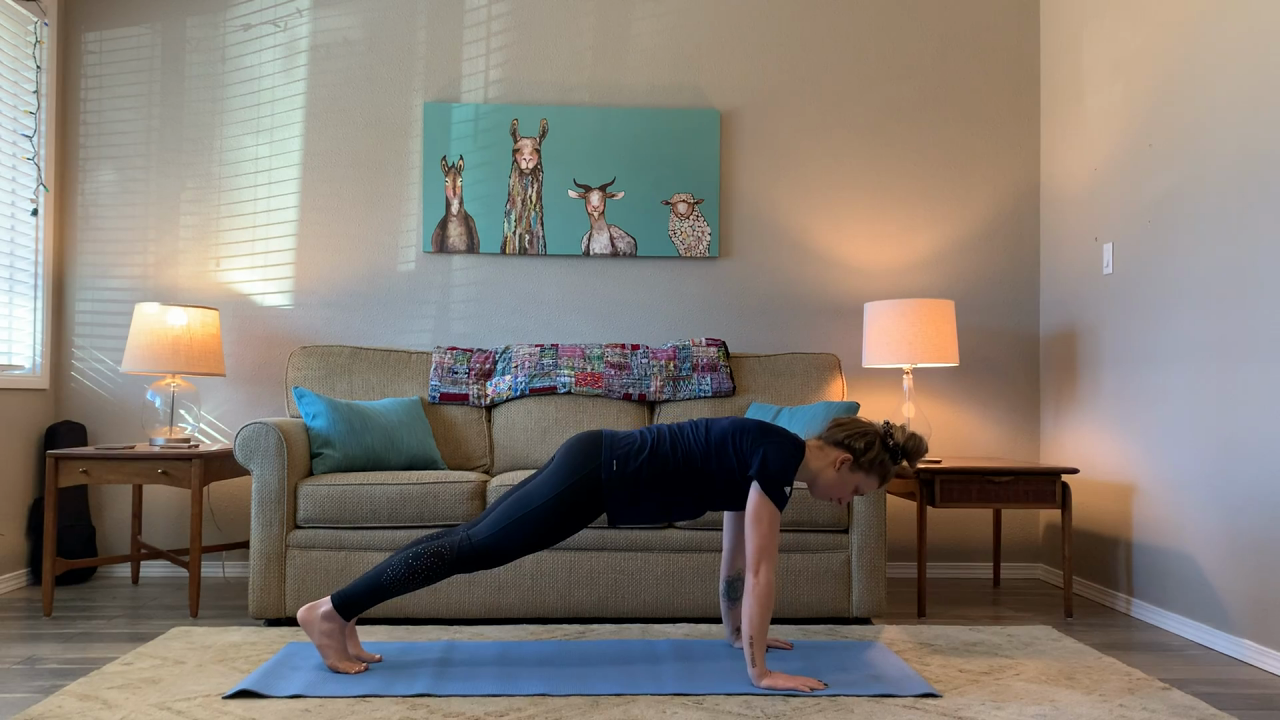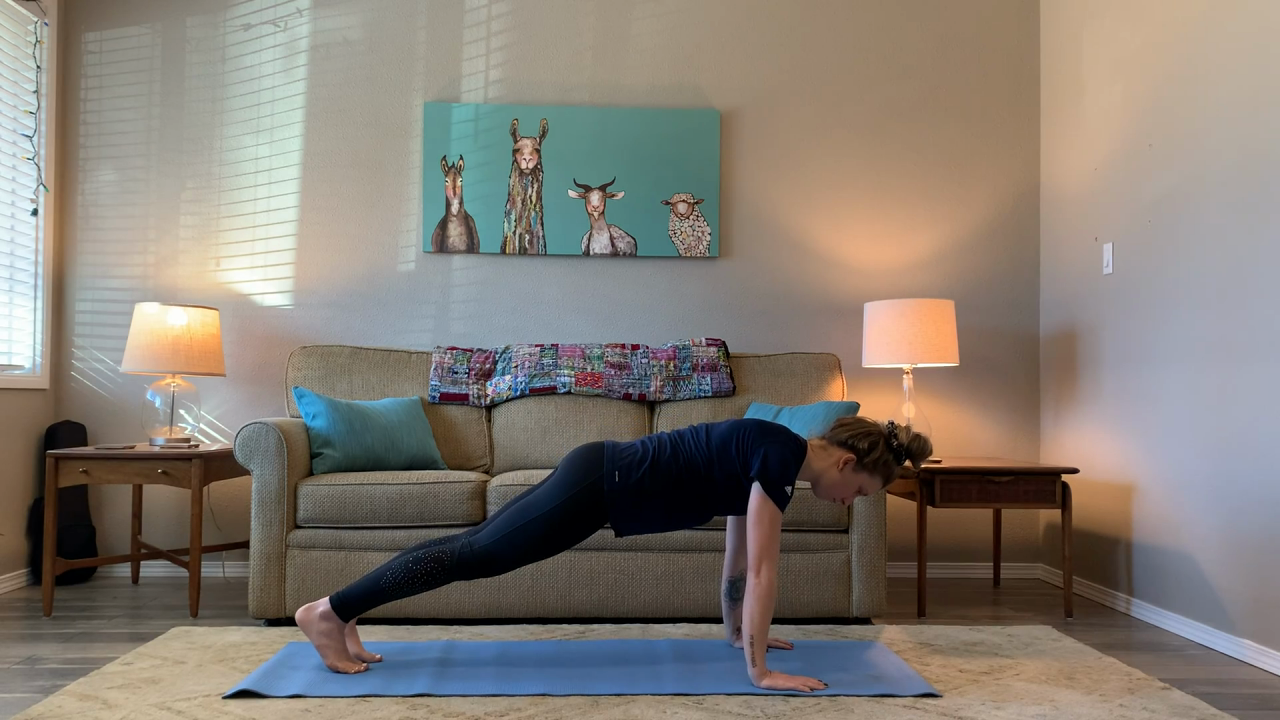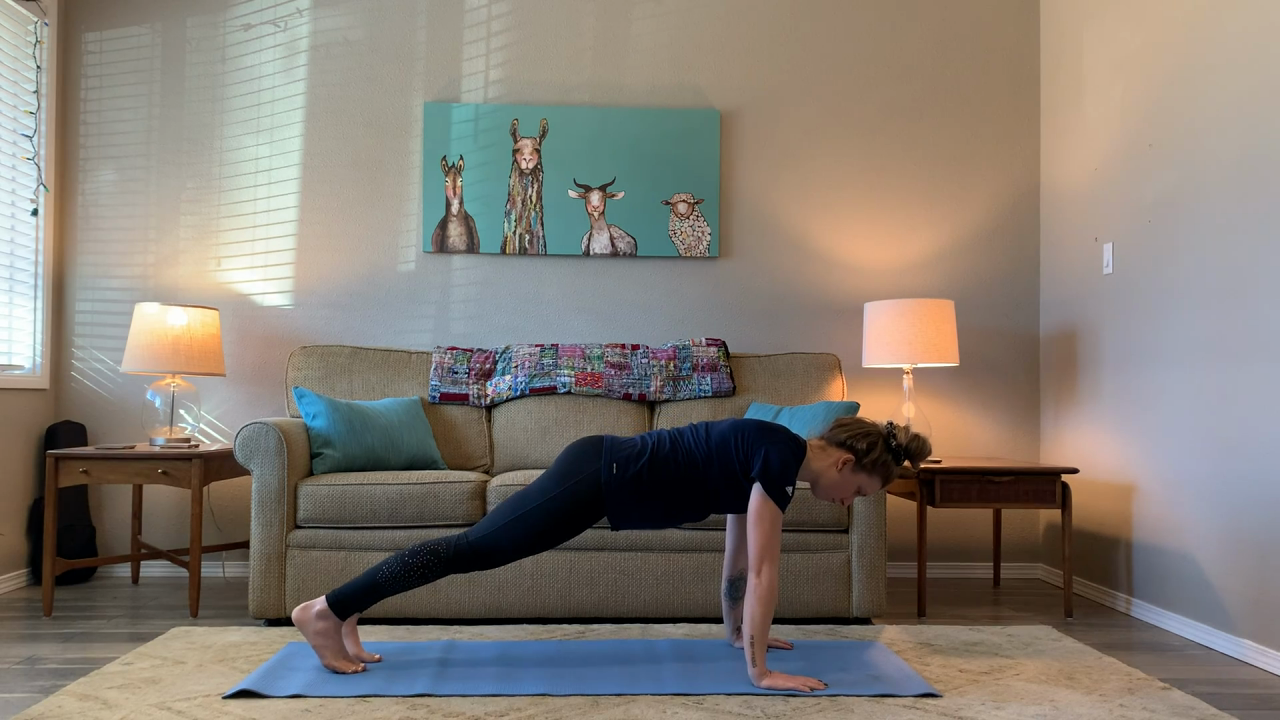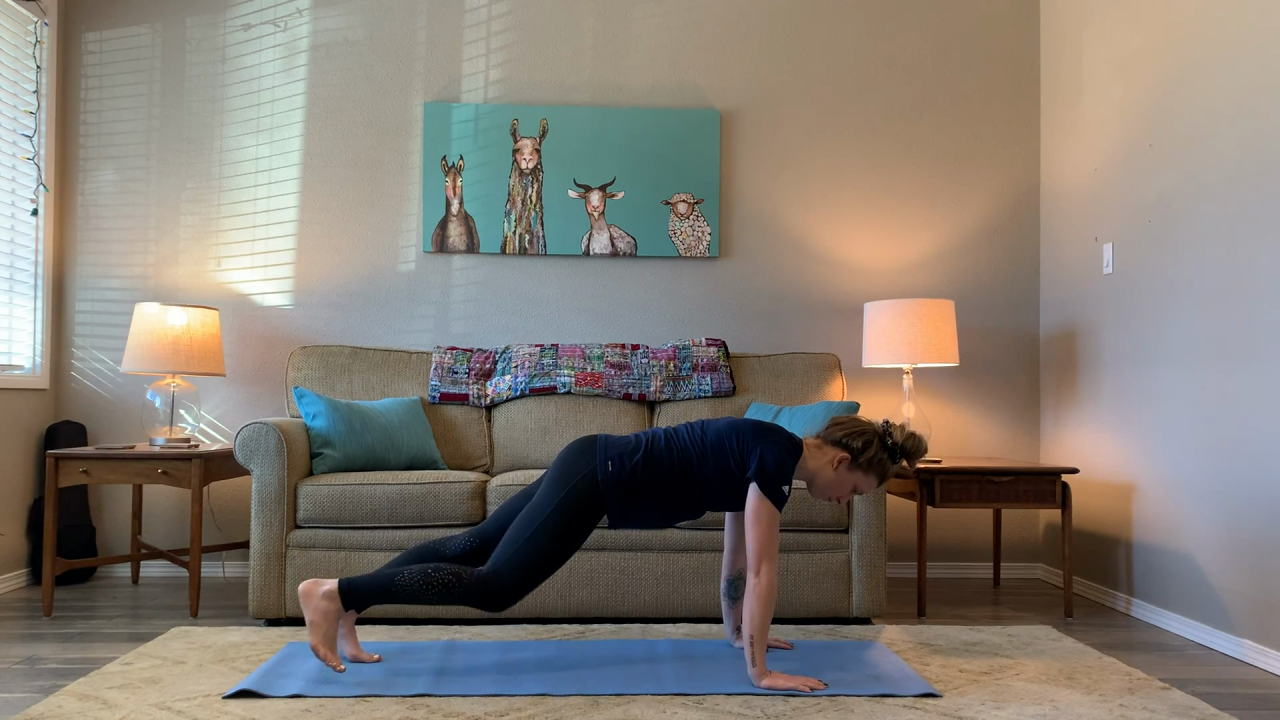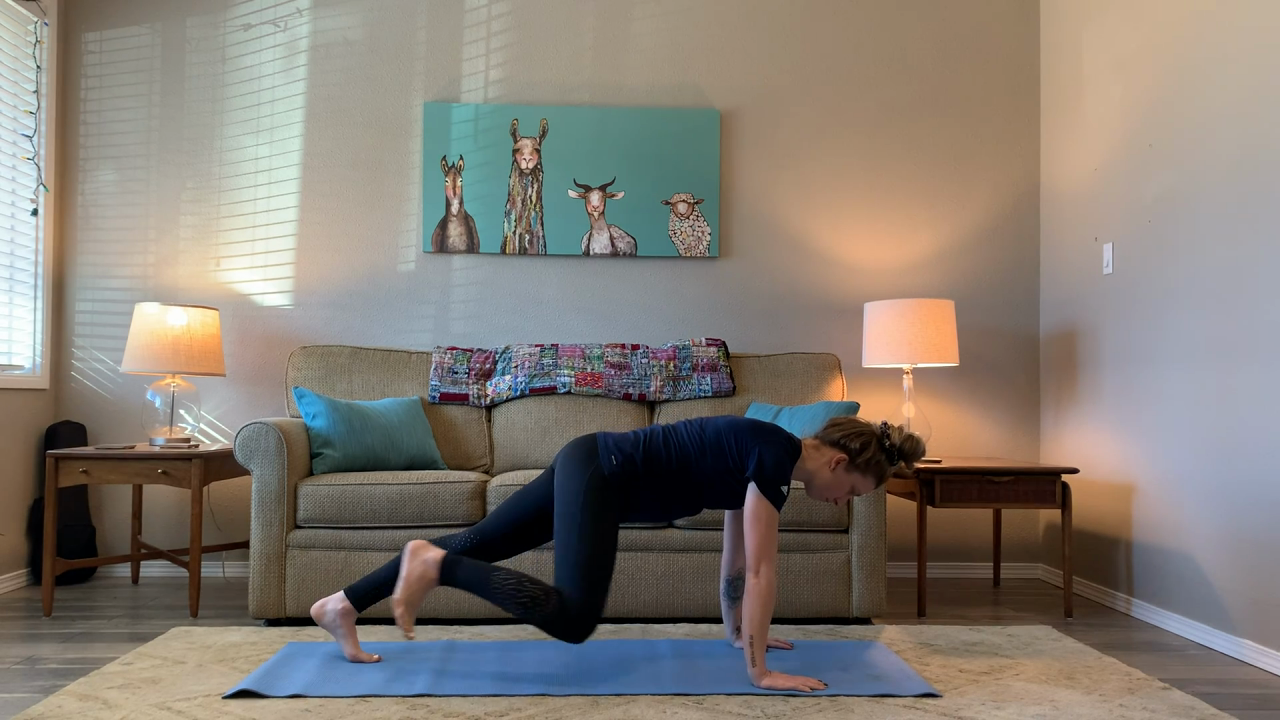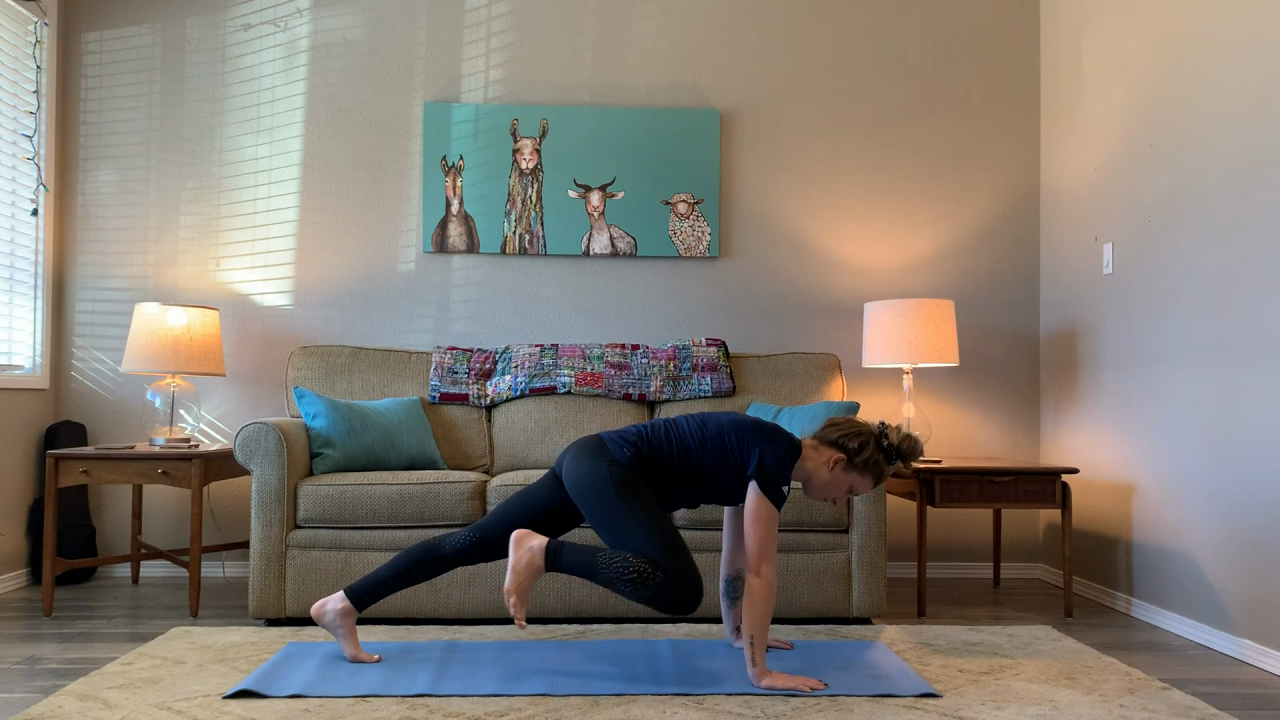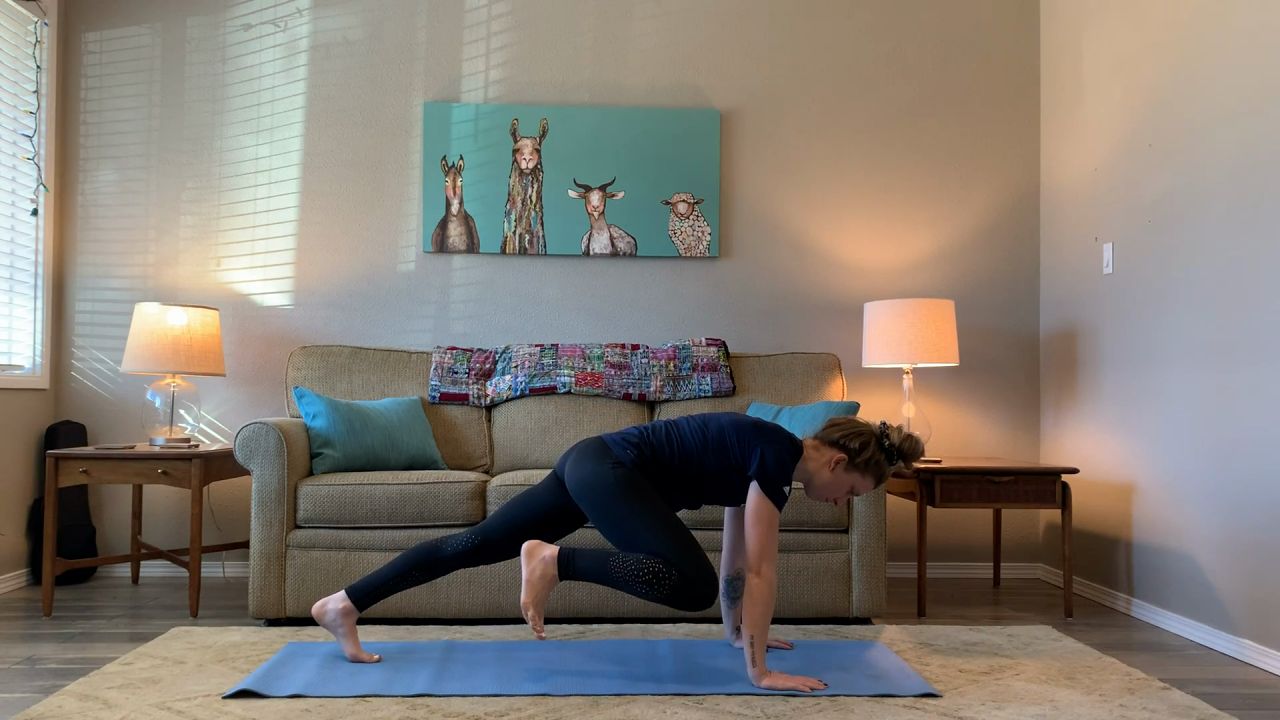
dt=0.4s
person 1, frame 1
left shoulder: (764, 459)
right shoulder: (781, 456)
left elbow: (736, 555)
right elbow: (759, 568)
left wrist: (735, 629)
right wrist: (760, 669)
left hip: (594, 462)
right hip: (595, 474)
left knee: (468, 536)
right knee: (471, 548)
left ankle: (343, 608)
right ankle: (329, 613)
person 1, frame 2
left shoulder: (770, 458)
right shoulder: (782, 455)
left elbow: (737, 559)
right elbow: (761, 571)
left wrist: (737, 632)
right wrist: (760, 671)
left hip: (597, 475)
right hip: (597, 488)
left knee: (471, 543)
right knee: (472, 557)
left ankle: (343, 610)
right ankle: (328, 613)
person 1, frame 3
left shoulder: (767, 457)
right shoulder: (781, 455)
left elbow: (738, 556)
right elbow: (762, 569)
left wrist: (737, 631)
right wrist: (760, 669)
left hip: (598, 471)
right hip: (596, 479)
left knee: (474, 541)
right knee: (472, 548)
left ankle: (345, 609)
right ankle: (325, 612)
person 1, frame 4
left shoulder: (765, 457)
right shoulder: (777, 455)
left elbow: (737, 557)
right elbow: (761, 570)
left wrist: (737, 631)
right wrist: (760, 671)
left hip: (593, 471)
right hip: (595, 478)
left knee: (473, 545)
right knee: (492, 587)
left ankle: (346, 606)
right ankle: (332, 593)
person 1, frame 5
left shoulder: (761, 458)
right shoulder: (776, 455)
left elbow: (735, 558)
right elbow: (759, 570)
left wrist: (737, 631)
right wrist: (759, 670)
left hip: (588, 466)
right hip: (598, 472)
left knee: (474, 542)
right knee: (573, 619)
left ankle: (343, 605)
right ankle: (432, 566)
person 1, frame 6
left shoulder: (761, 458)
right shoulder: (778, 455)
left elbow: (735, 555)
right elbow: (758, 569)
left wrist: (738, 630)
right wrist: (760, 670)
left hip: (590, 465)
right hip: (605, 465)
left knee: (472, 542)
right knee: (678, 592)
left ankle: (341, 606)
right ankle: (541, 551)
person 1, frame 7
left shoulder: (761, 457)
right shoulder: (779, 455)
left elbow: (737, 557)
right elbow: (759, 569)
left wrist: (739, 631)
right wrist: (759, 669)
left hip: (591, 466)
right hip: (606, 468)
left knee: (472, 544)
right knee: (693, 584)
left ankle: (342, 604)
right ankle: (554, 560)
